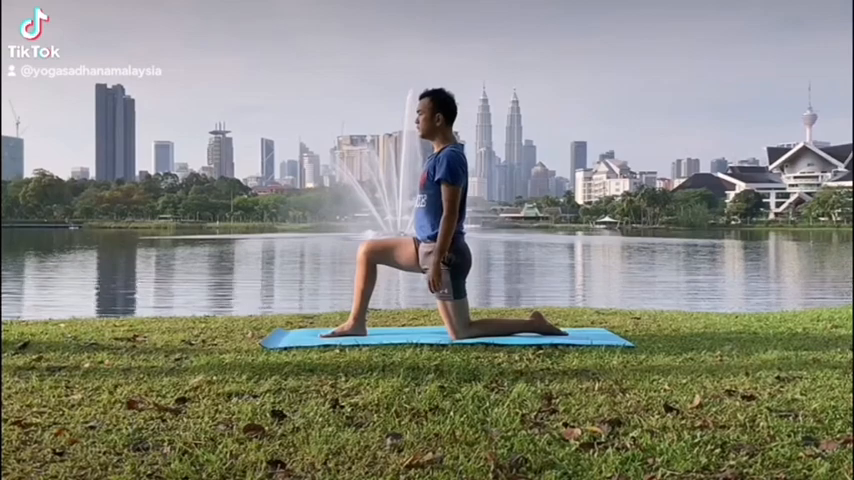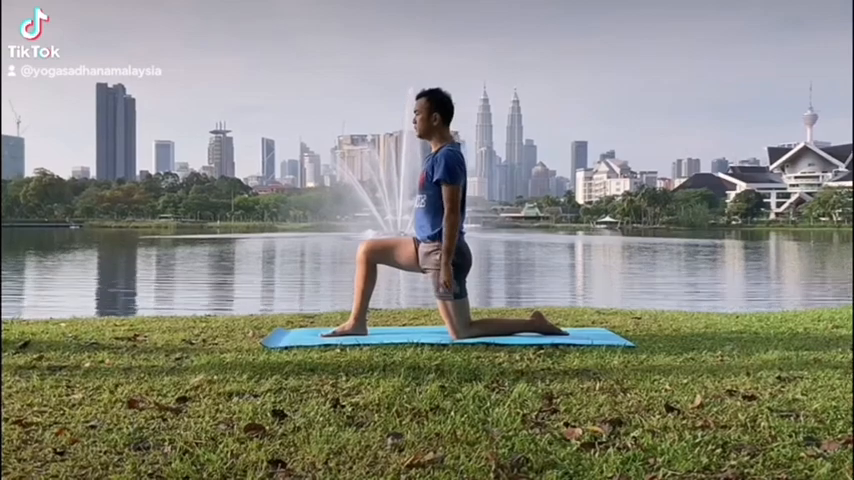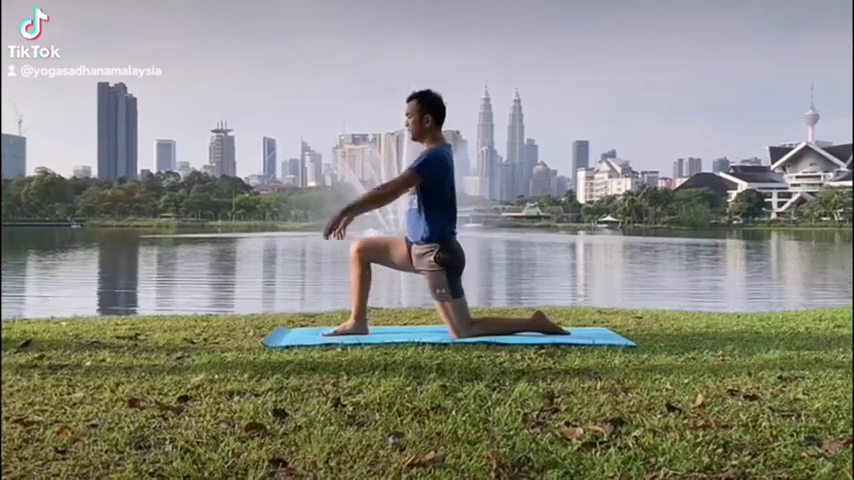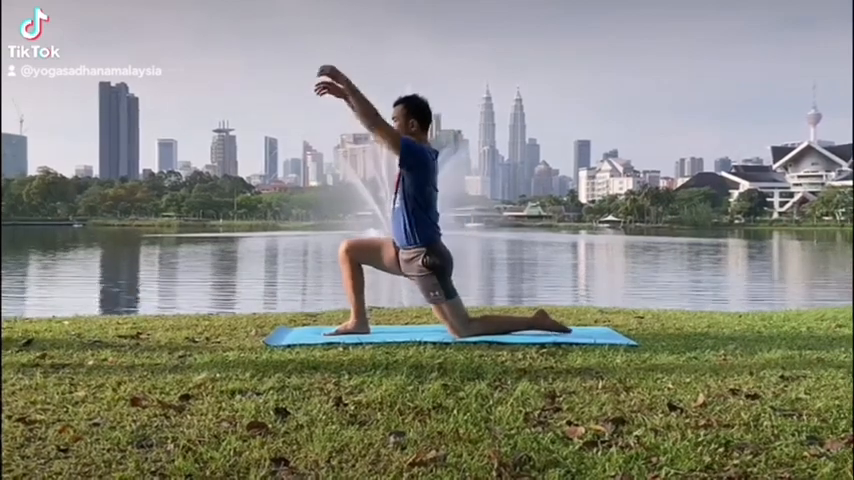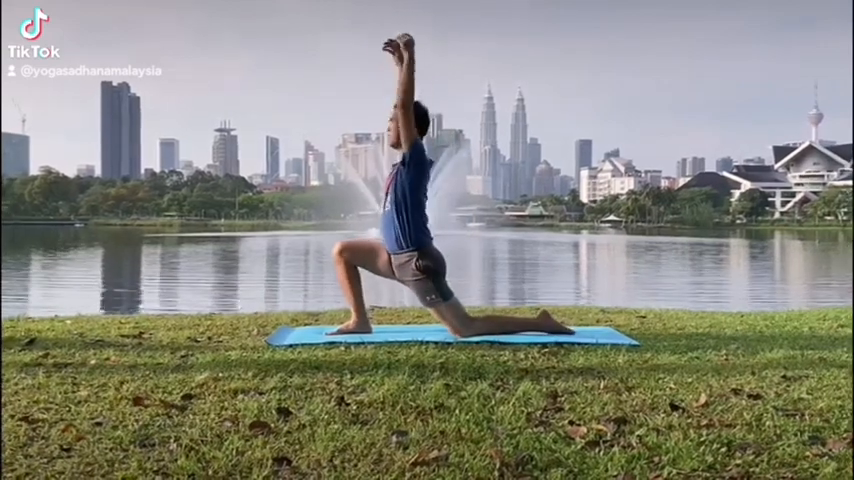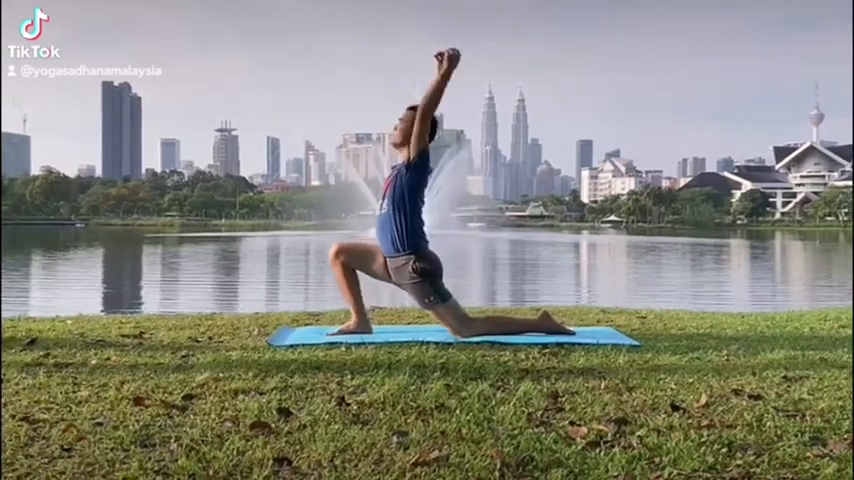
dt=0.4s
person 1, frame 1
left shoulder: (450, 158)
right shoulder: (440, 155)
left elbow: (450, 214)
left wrist: (436, 264)
left hip: (444, 252)
right hip: (426, 245)
left knee: (461, 332)
right knee: (367, 251)
left ankle: (532, 324)
right ankle: (356, 323)
person 1, frame 2
left shoulder: (447, 157)
right shoulder: (437, 155)
left elbow: (452, 213)
left wrist: (446, 264)
left hip: (441, 252)
right hip: (425, 246)
left knee: (462, 332)
right knee: (367, 250)
left ankle: (533, 324)
right ankle: (357, 322)
person 1, frame 3
left shoulder: (434, 157)
right shoulder: (435, 154)
left elbow: (391, 191)
right elbow: (396, 190)
left wrist: (347, 212)
right wrist: (353, 211)
left hip: (437, 254)
right hip: (418, 246)
left knee: (463, 330)
right knee: (359, 249)
left ankle: (534, 323)
right ankle: (358, 321)
person 1, frame 4
left shoulder: (416, 154)
right shoulder: (417, 155)
left elbow: (375, 124)
right elbow: (377, 125)
left wrist: (345, 81)
right wrist: (345, 93)
left hip: (425, 258)
right hip: (406, 251)
left knee: (464, 330)
right knee: (348, 250)
left ankle: (536, 322)
right ankle: (358, 321)
person 1, frame 5
left shoulder: (415, 161)
right shoulder: (407, 163)
left elbow: (406, 108)
right elbow: (404, 110)
left wrist: (408, 59)
right wrist: (402, 63)
left hip: (417, 263)
right hip: (398, 257)
left knee: (465, 328)
right knee: (342, 251)
left ankle: (539, 323)
right ankle: (359, 321)
person 1, frame 6
left shoulder: (416, 165)
right shoulder: (404, 167)
left elbow: (424, 115)
right elbow: (423, 113)
left wrist: (446, 72)
right wrist: (442, 72)
left hip: (414, 265)
right hip: (394, 260)
left knee: (466, 328)
right knee: (339, 253)
left ankle: (540, 324)
right ankle: (359, 321)
